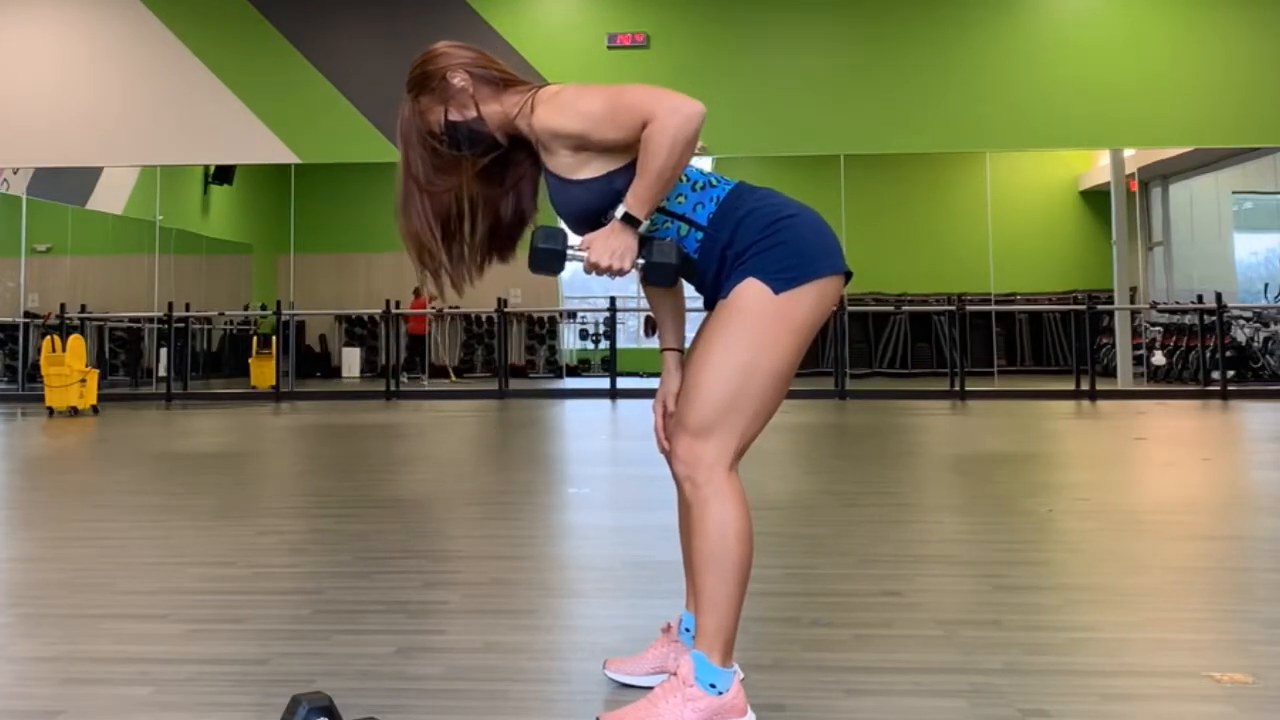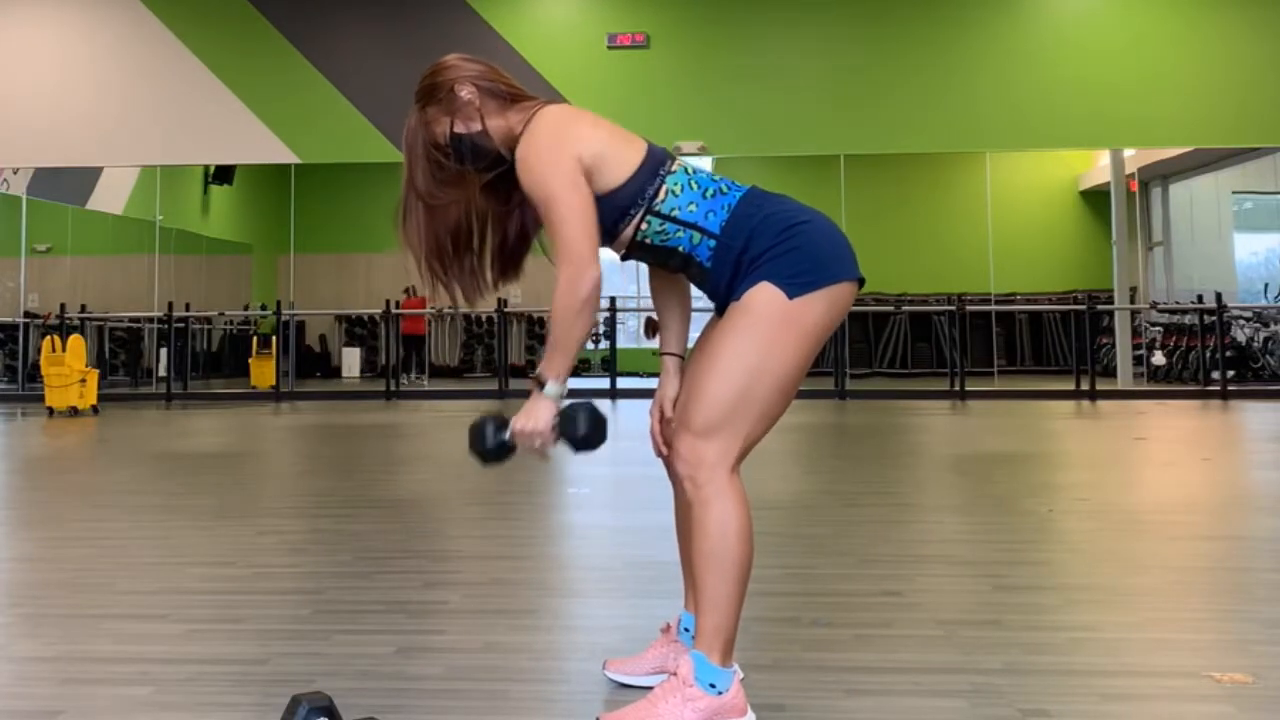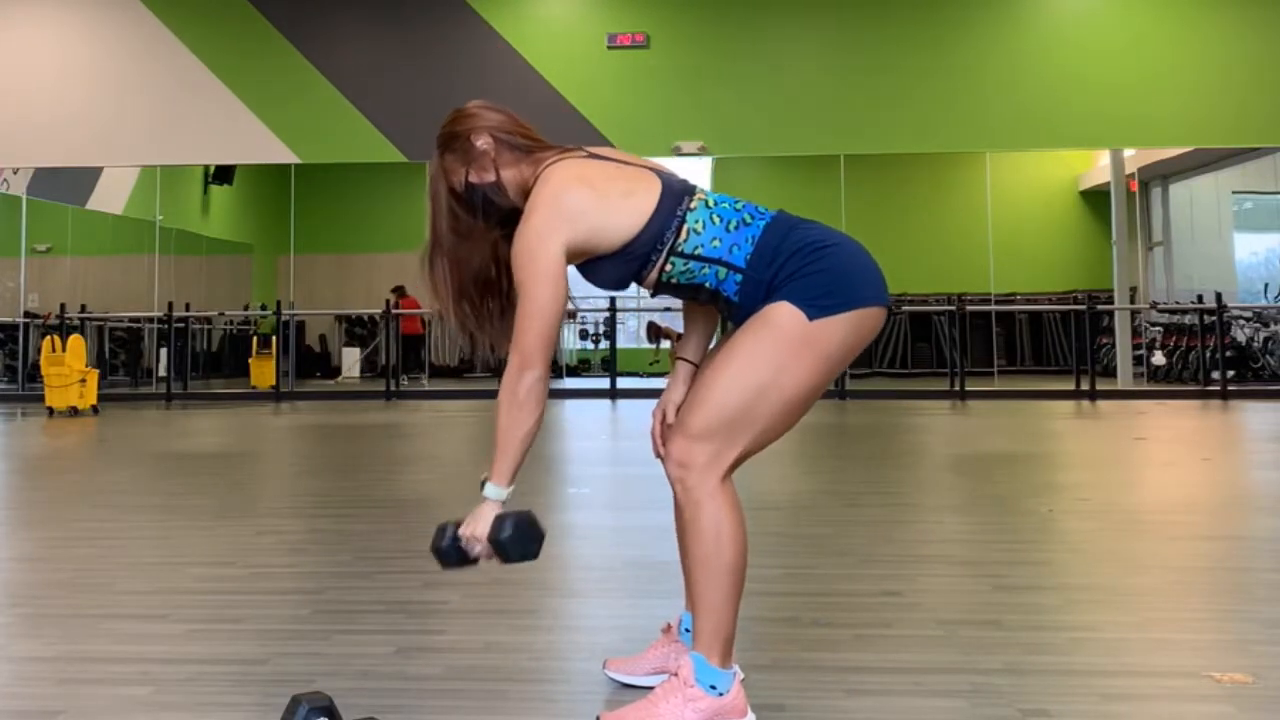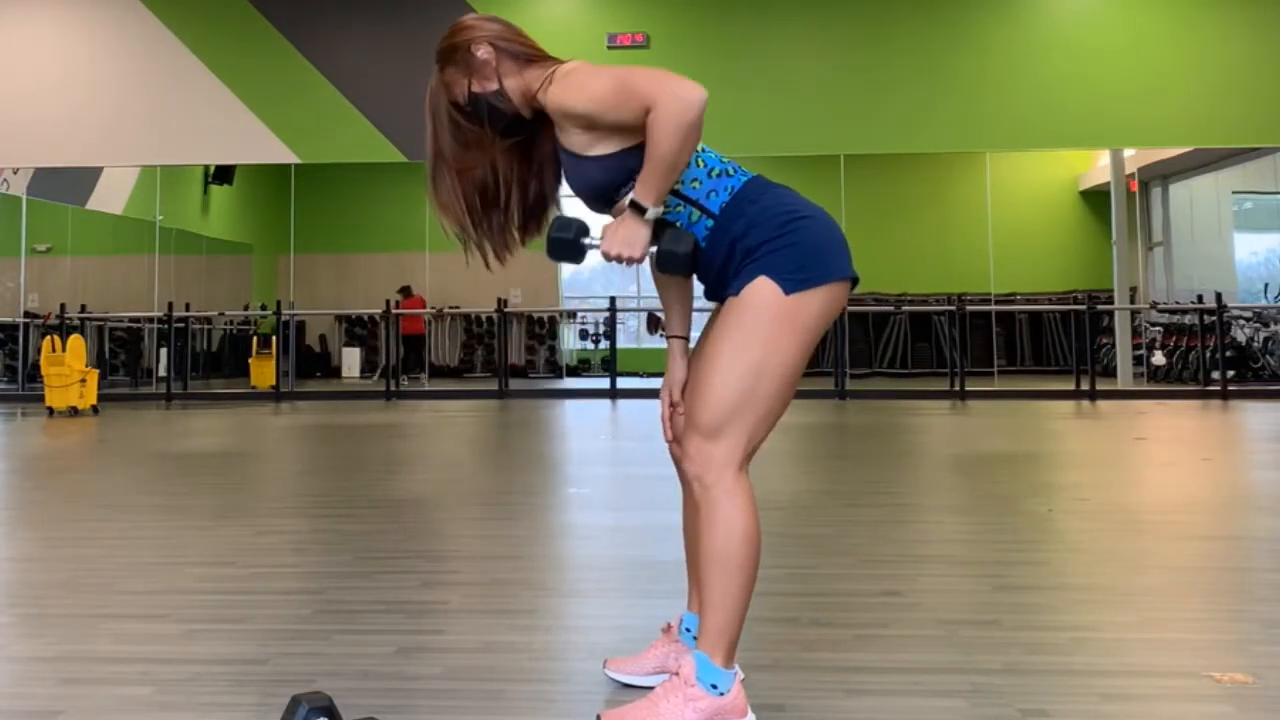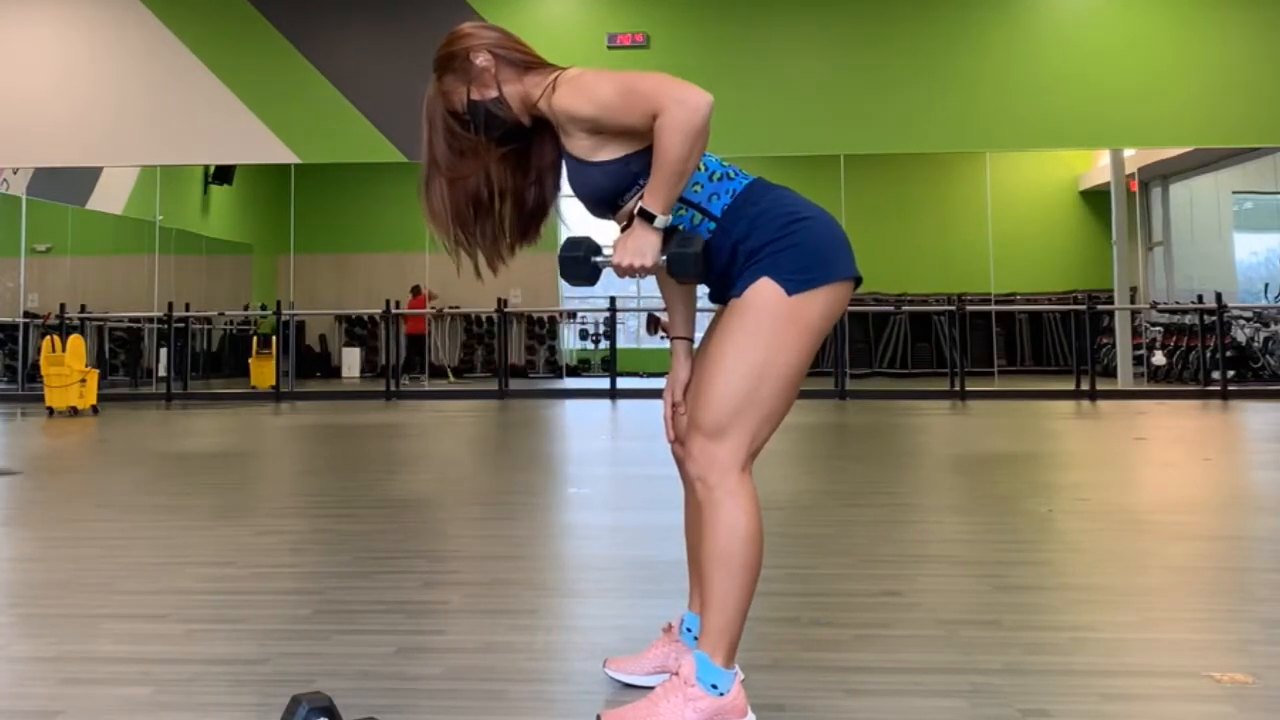
dt=0.5s
person 1, frame 1
left shoulder: (551, 113)
right shoulder: (537, 148)
left elbow: (680, 114)
right elbow: (660, 245)
left wrist: (626, 225)
right wrist: (673, 362)
left hip: (778, 252)
right hip: (769, 258)
left knee: (700, 454)
right knee: (690, 449)
right ankle: (695, 638)
person 1, frame 2
left shoulder: (540, 144)
right shoulder: (560, 135)
left elbow: (580, 280)
right elbow: (667, 241)
left wrist: (545, 393)
right wrist: (672, 365)
left hip: (793, 260)
right hip: (785, 261)
left knee: (703, 454)
right knee: (683, 447)
right ankle: (692, 637)
person 1, frame 3
left shoulder: (549, 212)
right shoulder: (588, 174)
left elbow: (528, 372)
left wrist: (492, 495)
right wrist: (685, 371)
left hip: (823, 285)
right hip: (820, 280)
left knee: (695, 458)
right knee: (691, 451)
right ankle: (695, 640)
person 1, frame 4
left shoulder: (566, 90)
right shoulder: (559, 124)
left elbow: (684, 98)
left wrist: (635, 213)
right wrist: (678, 350)
left hip: (785, 251)
right hip: (774, 255)
left knee: (713, 457)
right knee: (693, 450)
right ankle: (694, 639)
person 1, frame 5
left shoulder: (567, 95)
right shoulder: (557, 131)
left elbow: (688, 105)
left wrist: (646, 223)
right wrist: (682, 349)
left hip: (788, 252)
right hip: (775, 258)
left knee: (715, 455)
right knee: (696, 450)
right ankle: (694, 638)
